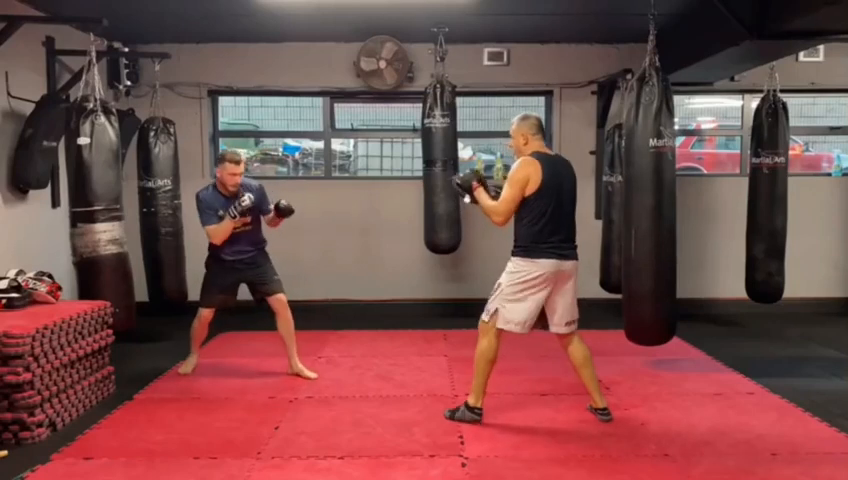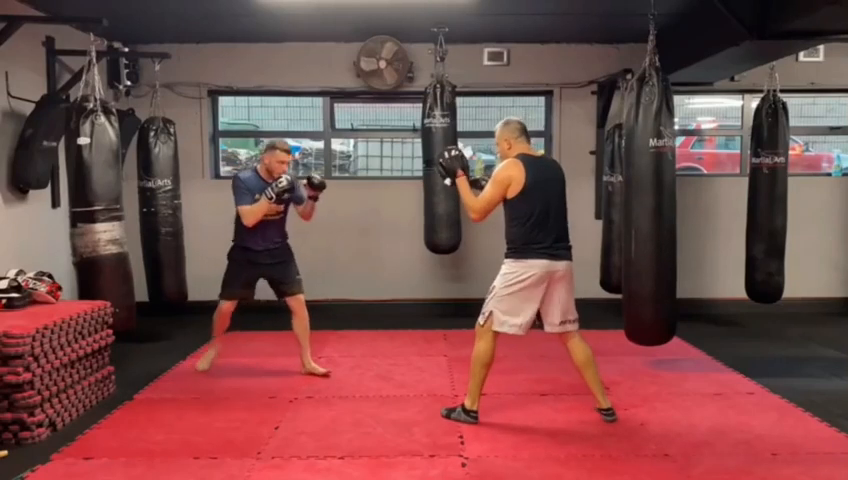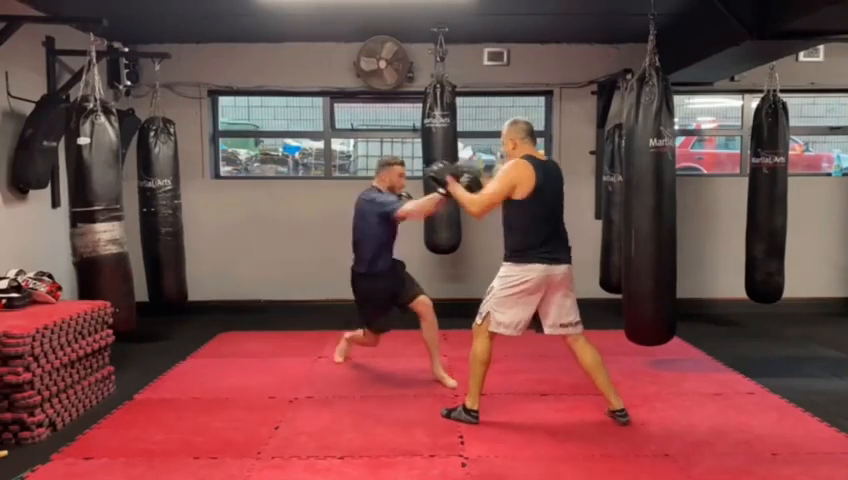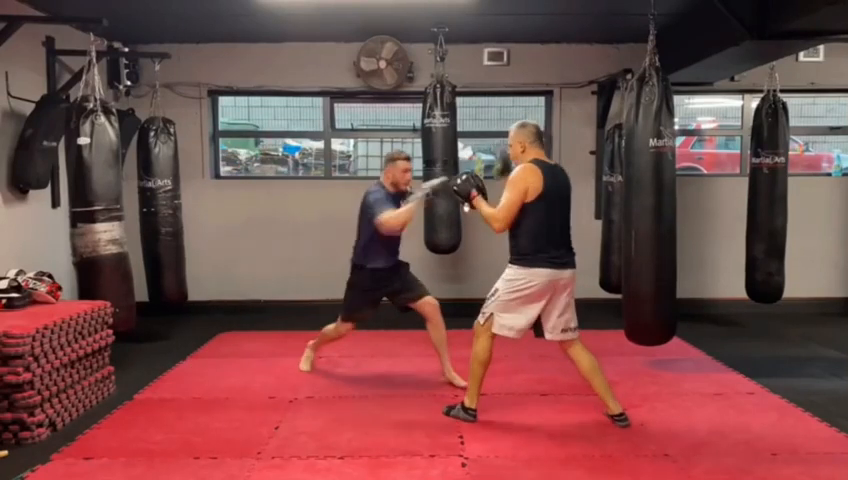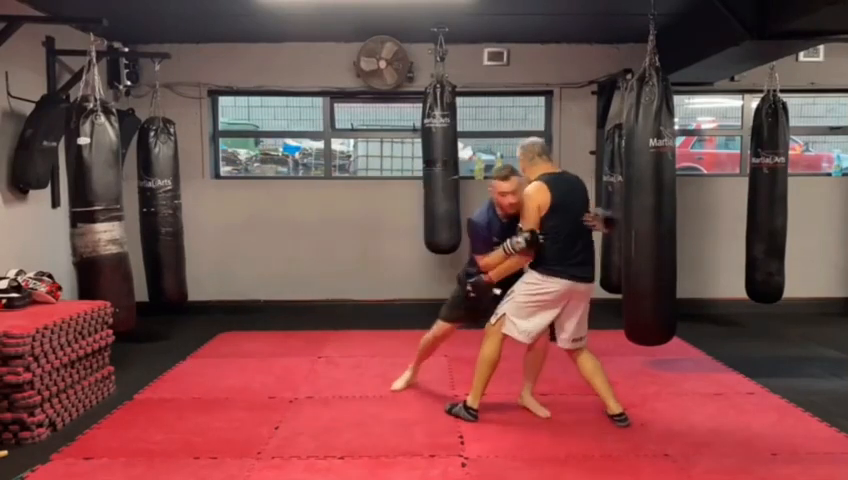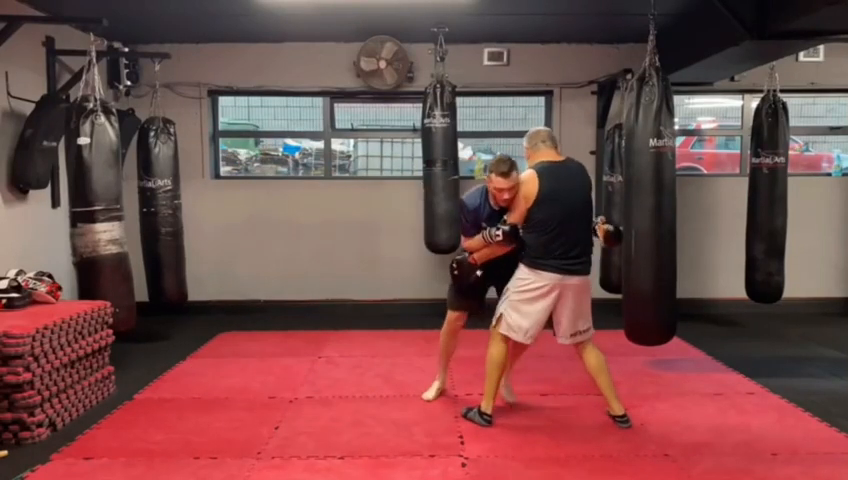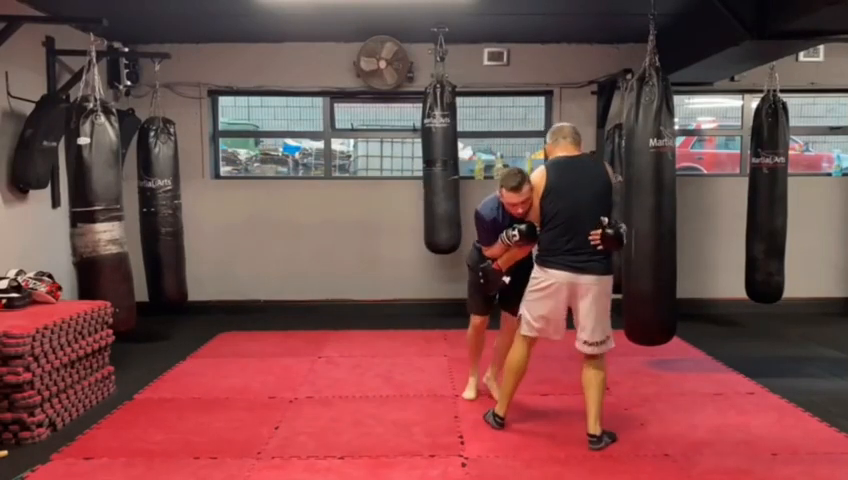
dt=0.7s
person 1, frame 1
left shoulder: (525, 166)
right shoulder: (566, 167)
left elbow: (500, 216)
left wrist: (476, 188)
right wrist: (498, 193)
left hip: (531, 262)
right hip: (565, 261)
left knee: (489, 327)
right knee: (568, 334)
left ankle: (474, 405)
right ankle: (600, 405)
person 1, frame 2
left shoulder: (510, 169)
right shoulder: (554, 167)
left elbow: (476, 213)
left wrist: (459, 176)
right wrist: (489, 184)
left hip: (525, 264)
right hip: (560, 262)
left knee: (485, 330)
right knee: (570, 333)
left ankle: (470, 407)
right ankle: (605, 405)
person 1, frame 3
left shoulder: (516, 169)
right shoulder: (553, 169)
left elbow: (477, 207)
left wrist: (449, 180)
left hip: (523, 267)
right hip: (558, 266)
left knee: (483, 330)
right knee: (575, 338)
left ankle: (471, 406)
right ankle: (617, 406)
person 1, frame 4
left shoulder: (525, 173)
right shoulder: (558, 173)
left elbow: (500, 222)
left wrist: (473, 196)
left hip: (529, 271)
right hip: (562, 271)
left knee: (484, 331)
right knee: (571, 343)
left ankle: (469, 405)
right ankle: (616, 410)
person 1, frame 5
left shoulder: (535, 191)
right shoulder: (577, 183)
left elbow: (527, 250)
left wrist: (488, 278)
left hip: (547, 279)
right hip: (581, 280)
left knee: (495, 331)
right knee: (577, 348)
left ankle: (472, 405)
right ankle: (616, 409)
person 1, frame 6
left shoulder: (530, 178)
right shoulder: (581, 172)
left wrist: (474, 259)
left hip: (538, 273)
right hip: (578, 274)
left knee: (500, 335)
right knee: (584, 343)
left ankle: (485, 409)
right ankle: (618, 411)
person 1, frame 7
left shoulder: (542, 175)
right shoulder: (604, 170)
left wrist: (498, 267)
left hip: (551, 271)
right hip: (595, 275)
left knee: (524, 337)
right knee: (593, 354)
left ankle: (500, 412)
right ankle: (595, 430)
person 2, frame 1
left shoulder: (254, 188)
right shoulder: (205, 197)
left elbow: (270, 221)
right elbow: (216, 237)
left wrist: (279, 214)
right wrist: (234, 212)
left hip: (255, 258)
right hip: (223, 263)
left knee: (280, 303)
right knee: (204, 314)
left ankle: (295, 363)
right ankle: (193, 356)
person 2, frame 2
left shoulder: (288, 181)
right shoulder: (243, 180)
left elbow: (306, 215)
right elbow: (248, 219)
left wrist: (312, 196)
right wrist: (272, 193)
left hip: (278, 252)
right hip: (246, 254)
left knee: (298, 302)
right knee: (226, 306)
left ankle: (306, 361)
right ankle: (214, 348)
person 2, frame 3
left shoulder: (388, 197)
right shoulder: (373, 201)
right elbow: (413, 210)
right wrist: (445, 191)
left hip: (389, 269)
right hip: (370, 278)
left knee: (426, 307)
right knee: (372, 339)
left ankle: (437, 369)
right ankle: (349, 338)
person 2, frame 4
left shoulder: (398, 194)
right shoulder: (375, 196)
right elbow: (388, 225)
left wrist: (418, 201)
right wrist: (417, 198)
left hip: (395, 270)
right hip: (367, 274)
left knee: (432, 309)
right knee: (343, 329)
left ankle: (448, 371)
right ankle: (312, 347)
person 2, frame 5
right shoulder: (480, 221)
right elbow: (485, 264)
left hip: (512, 281)
right knee: (439, 332)
left ankle: (525, 394)
right ankle: (412, 372)
person 2, frame 6
right shoulder: (471, 202)
right elbow: (468, 245)
right wrist: (490, 236)
left hip: (512, 264)
right hip: (477, 264)
right knee: (453, 321)
left ankle: (503, 378)
right ankle: (440, 380)
person 2, frame 7
right shoulder: (486, 212)
right elbow: (490, 252)
right wrist: (507, 240)
left hip: (519, 266)
right hip: (485, 264)
left knee: (511, 325)
right knee: (478, 323)
left ankle: (492, 376)
right ankle: (473, 377)
